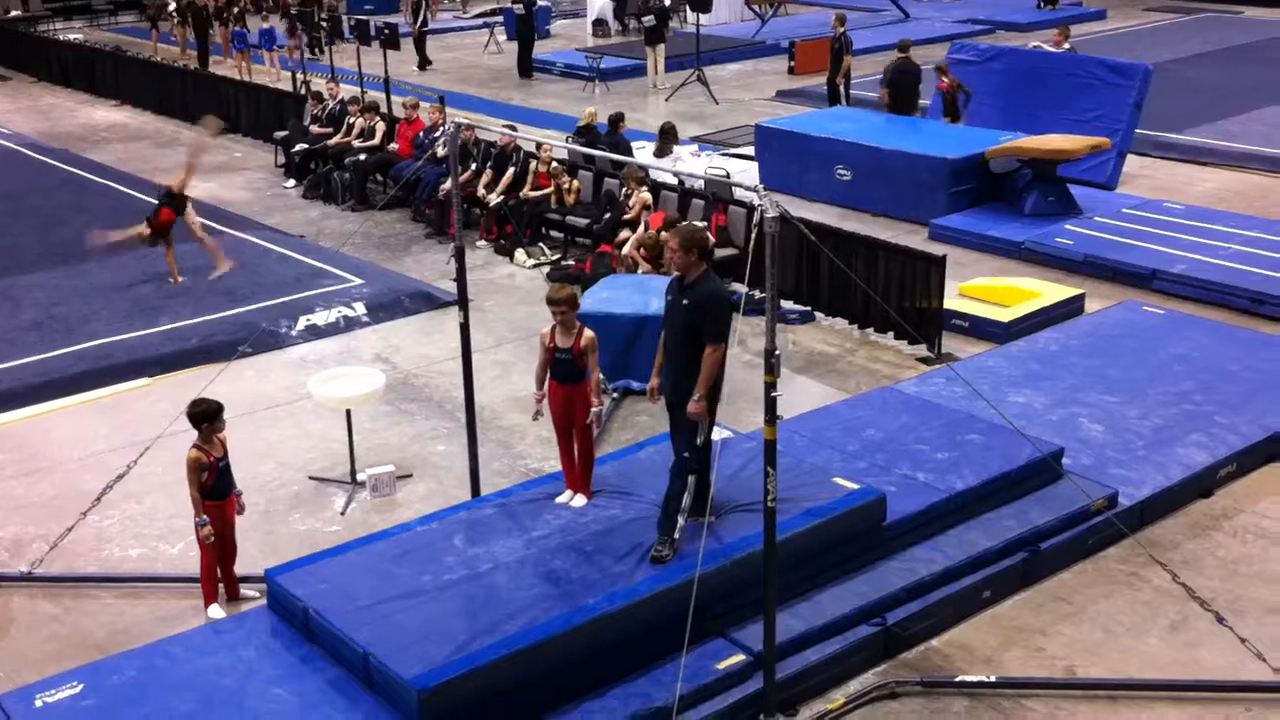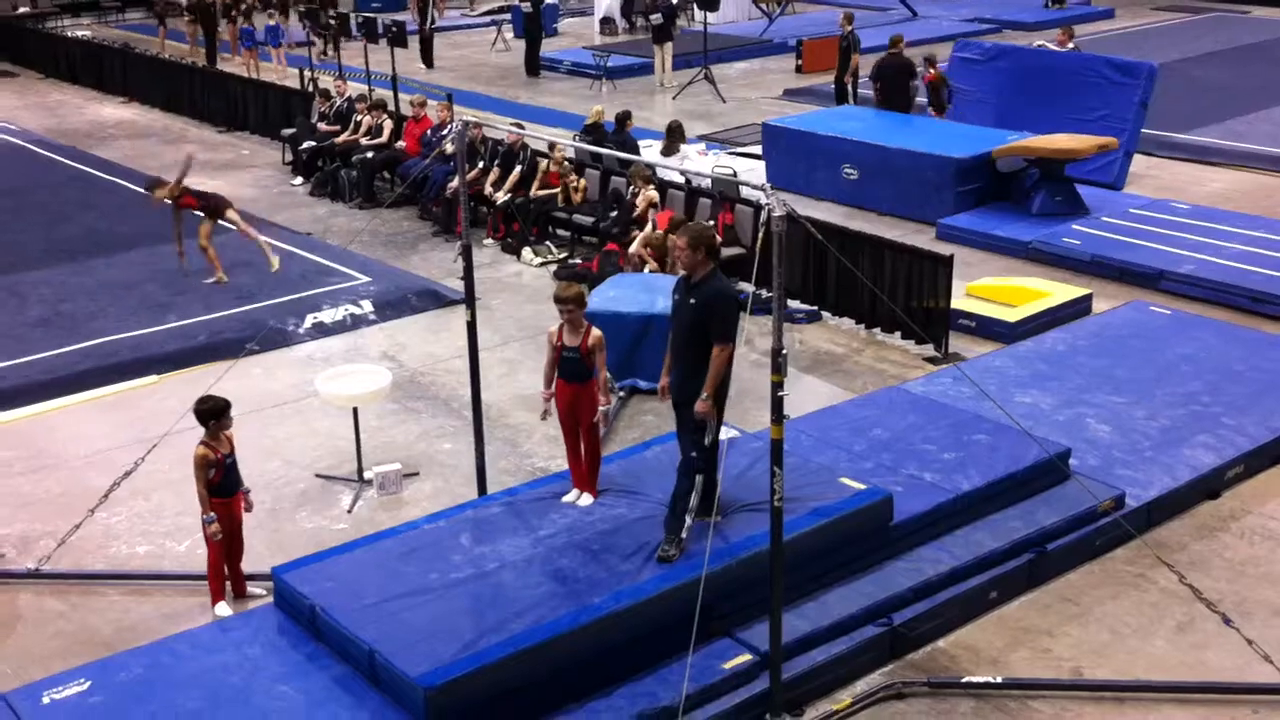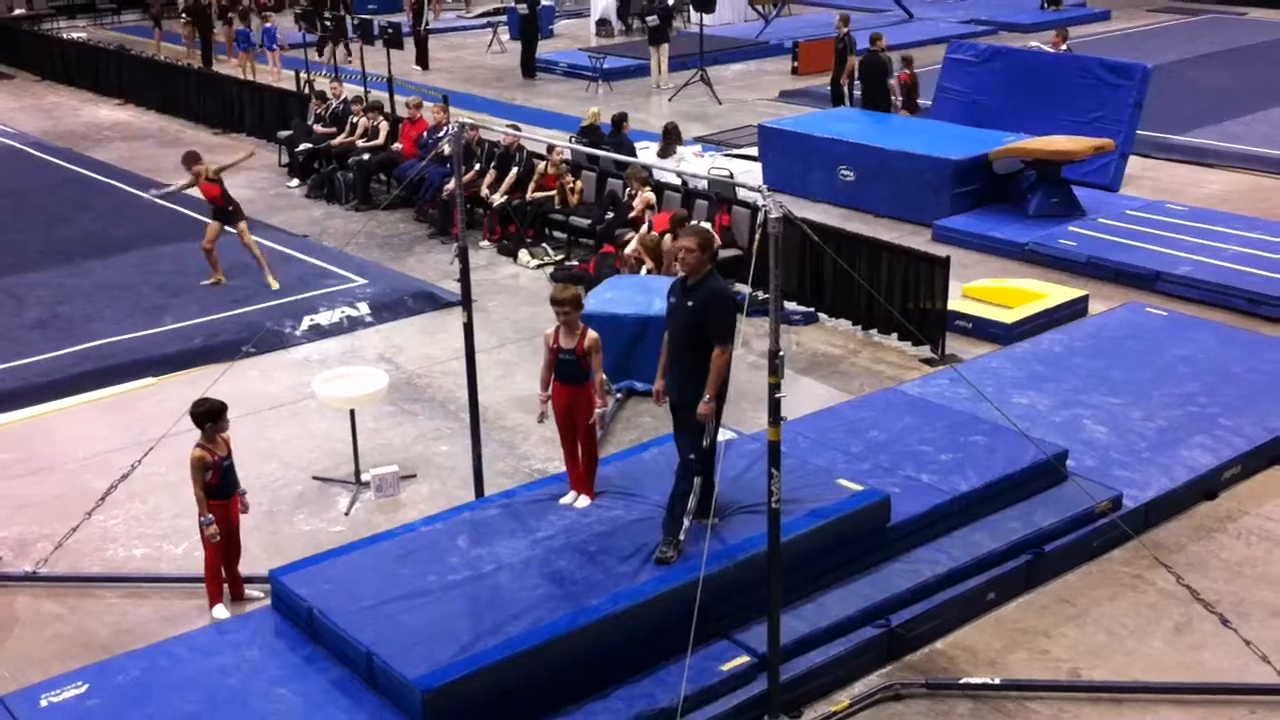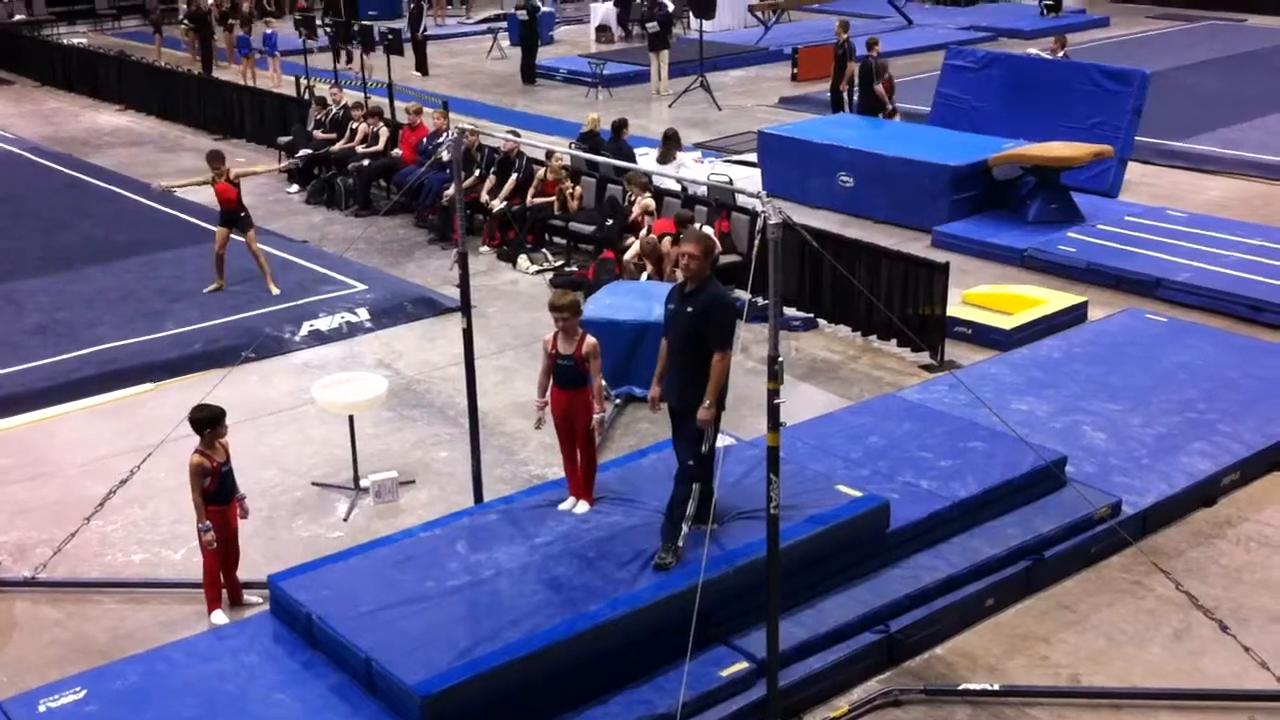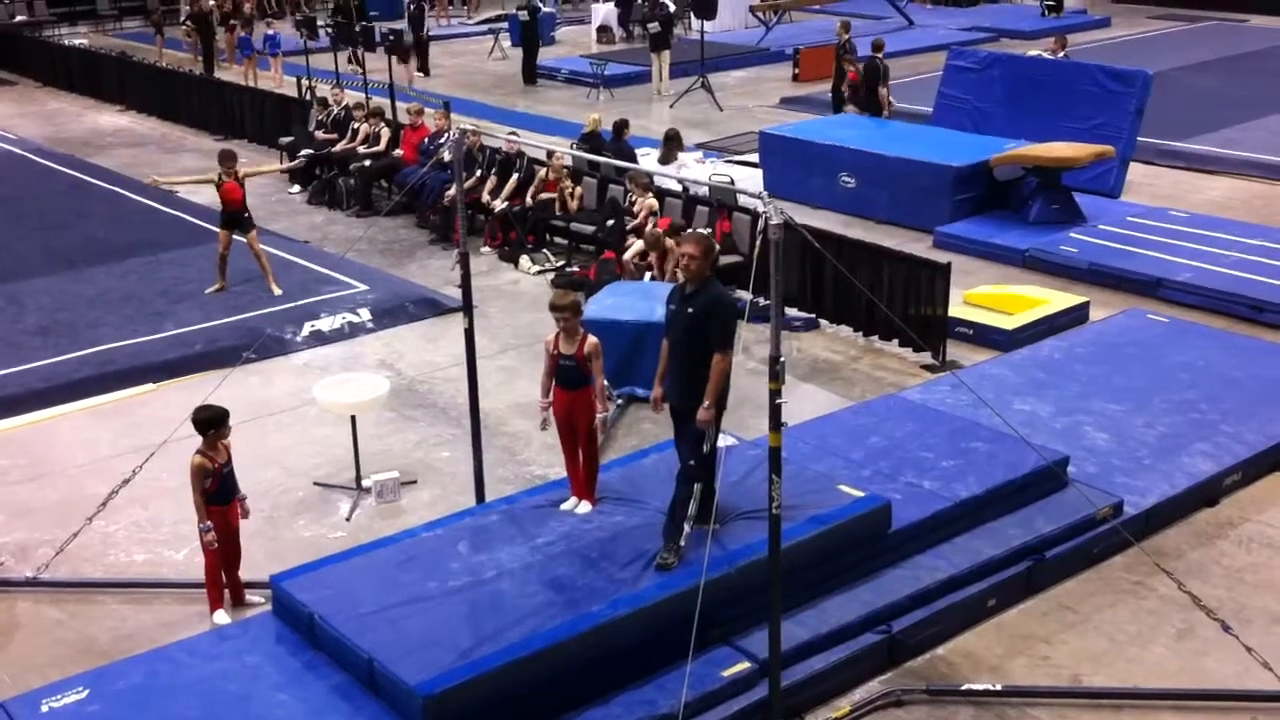
dt=0.3s
person 1, frame 1
left shoulder: (713, 294)
right shoulder: (675, 285)
left elbow: (715, 349)
left wrist: (700, 396)
right wrist: (657, 373)
left hip: (695, 392)
right hip: (674, 386)
left knee: (685, 461)
right knee: (692, 452)
left ankle: (668, 533)
right ankle: (699, 506)
person 1, frame 2
left shoulder: (721, 293)
right shoulder: (683, 284)
left elbow: (723, 349)
left wrist: (707, 396)
right wrist: (667, 373)
left hip: (703, 392)
right hip: (682, 385)
left knee: (693, 460)
right knee: (697, 452)
left ankle: (675, 533)
right ankle: (706, 506)
person 1, frame 3
left shoulder: (718, 294)
right shoulder: (677, 287)
left elbow: (722, 350)
left wrist: (710, 397)
right wrist: (661, 376)
left hip: (702, 394)
right hip: (679, 388)
left knee: (691, 462)
right knee: (692, 453)
left ankle: (672, 535)
right ankle: (703, 508)
person 1, frame 4
left shoulder: (718, 300)
right shoulder: (675, 293)
left elbow: (722, 355)
left wrist: (709, 403)
right wrist: (657, 382)
left hip: (701, 399)
right hip: (677, 393)
left knee: (690, 468)
right knee: (692, 460)
left ankle: (671, 540)
right ankle: (702, 514)
person 1, frame 5
left shoulder: (719, 300)
right shoulder: (676, 293)
left elbow: (722, 355)
left wrist: (709, 404)
right wrist: (659, 383)
left hip: (702, 399)
right hip: (679, 393)
left knee: (690, 469)
right knee: (695, 460)
left ankle: (673, 540)
right ankle: (704, 513)
person 2, frame 1
left shoulder: (587, 337)
right shoulder: (546, 335)
left elbow: (594, 372)
right elbow: (542, 368)
left wrist: (596, 404)
right wrist: (538, 398)
left hip: (580, 392)
right hip: (557, 392)
left knee: (584, 442)
right knee: (564, 442)
left ankle: (583, 489)
right ankle: (571, 486)
person 2, frame 2
left shoulder: (594, 336)
right shoulder: (554, 334)
left elbow: (601, 371)
right elbow: (550, 366)
left wrist: (603, 403)
right wrist: (546, 397)
left hip: (587, 391)
right hip: (564, 391)
left knee: (590, 442)
right knee: (571, 441)
left ankle: (590, 489)
right ankle: (577, 485)
person 2, frame 3
left shoulder: (591, 338)
right shoulder: (550, 336)
left elbow: (598, 374)
right elbow: (547, 369)
left wrist: (600, 406)
right wrist: (543, 400)
left hip: (583, 394)
right hip: (560, 394)
left knee: (587, 443)
right knee: (567, 443)
left ankle: (587, 490)
right ankle: (575, 487)
person 2, frame 4
left shoulder: (589, 344)
right shoulder: (549, 341)
left elbow: (596, 379)
right elbow: (545, 374)
left wrist: (599, 411)
right wrist: (540, 406)
left hip: (582, 399)
right hip: (559, 399)
left knee: (586, 449)
right knee: (567, 448)
left ankle: (586, 496)
right ankle: (574, 493)
person 2, frame 5
left shoulder: (590, 344)
right shoulder: (551, 342)
left elbow: (598, 379)
right elbow: (547, 375)
left wrist: (601, 411)
right wrist: (544, 407)
left hip: (584, 399)
right hip: (561, 399)
left knee: (588, 449)
right knee: (568, 449)
left ankle: (588, 496)
right ankle: (575, 493)
person 3, frame 1
left shoulder: (221, 440)
right shoulder: (196, 456)
right elbow: (194, 491)
left wrist: (237, 495)
right wrist: (202, 522)
left hip: (227, 503)
right hip: (210, 509)
left knee: (229, 551)
right knee: (211, 557)
left ankle: (233, 591)
right ankle: (211, 602)
person 3, frame 2
left shoulder: (228, 437)
right shoulder: (203, 452)
right elbow: (201, 488)
left wrist: (245, 492)
right wrist: (209, 519)
left hip: (234, 500)
right hip: (217, 506)
left knee: (236, 548)
right knee: (218, 554)
left ankle: (240, 588)
right ankle: (218, 599)
person 3, frame 3
left shoulder: (225, 439)
right shoulder: (200, 455)
right elbow: (198, 490)
left wrist: (241, 494)
right wrist: (207, 521)
left hip: (231, 503)
right hip: (214, 508)
left knee: (233, 551)
right knee: (215, 556)
left ankle: (238, 590)
right ankle: (216, 602)
person 3, frame 4
left shoulder: (223, 445)
right shoulder: (198, 461)
right elbow: (197, 496)
left wrist: (240, 499)
right wrist: (204, 527)
left hip: (229, 508)
right hip: (212, 514)
left knee: (232, 556)
right knee: (213, 562)
left ankle: (236, 596)
right ankle: (214, 608)
person 3, frame 5
left shoulder: (225, 445)
right shoulder: (200, 462)
right elbow: (197, 496)
left wrist: (241, 499)
right wrist: (205, 527)
left hip: (230, 508)
right hip: (213, 514)
left knee: (233, 556)
right knee: (215, 562)
left ankle: (238, 596)
right ankle: (217, 607)
